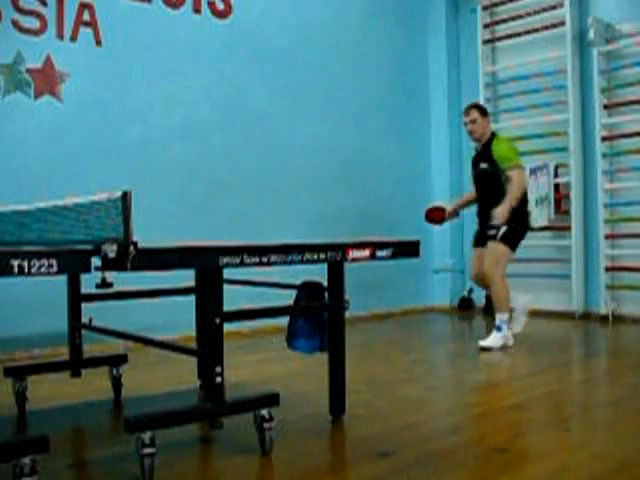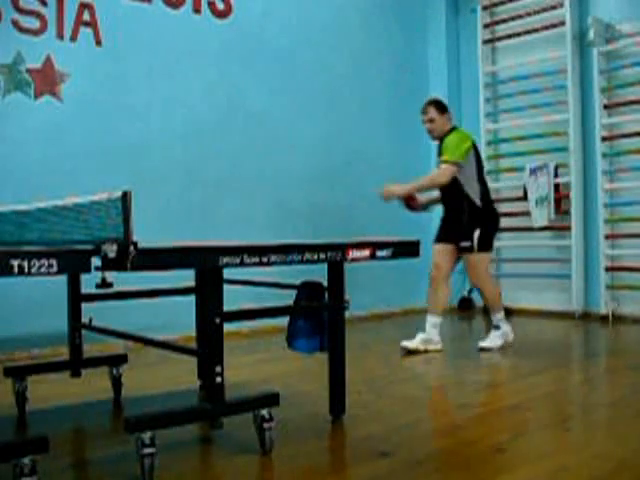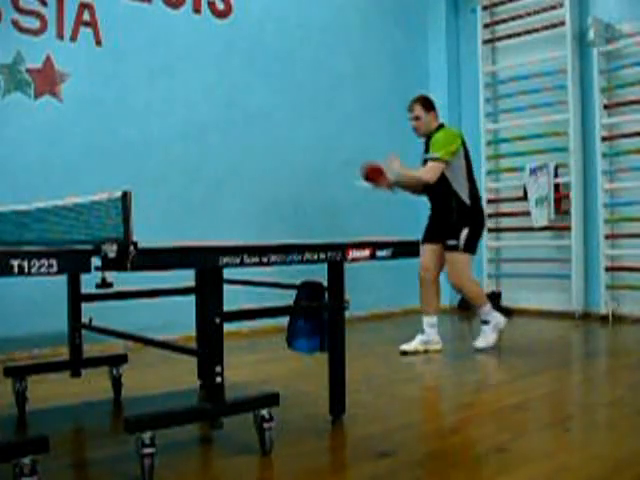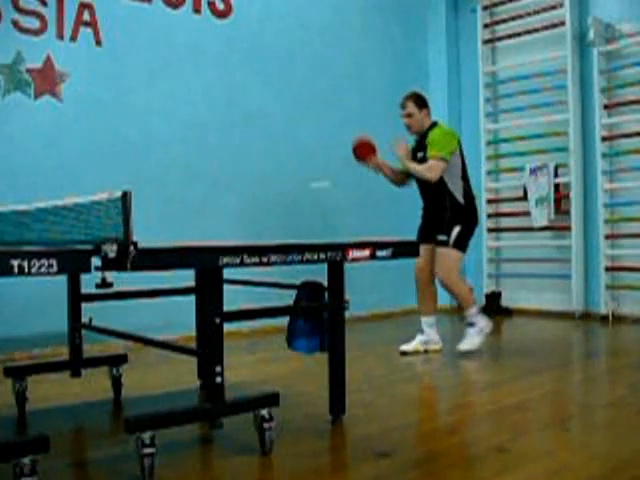
dt=0.5s
person 1, frame 1
left shoulder: (502, 146)
right shoulder: (477, 154)
left elbow: (519, 180)
left wrist: (506, 207)
right wrist: (456, 206)
left hip: (509, 219)
right hip: (487, 221)
left knee: (491, 270)
right knee: (478, 274)
left ankle: (503, 329)
right ankle: (516, 303)
person 1, frame 2
left shoulder: (457, 139)
right shoulder: (447, 144)
left elbow: (443, 176)
left wrist: (406, 189)
right wrist: (430, 202)
left hip: (476, 218)
right hip: (454, 218)
left knee: (479, 277)
right knee: (437, 272)
left ankle: (501, 328)
right ankle: (431, 335)
person 1, frame 3
left shoulder: (446, 137)
right shoulder: (432, 142)
left elbow: (429, 176)
right elbow: (426, 186)
left wrist: (400, 170)
right wrist: (396, 183)
left hip: (463, 217)
right hip: (441, 217)
left knee: (458, 278)
right knee: (426, 272)
left ankle: (490, 319)
right ankle: (429, 335)
person 1, frame 4
left shoulder: (441, 135)
right shoulder: (419, 143)
left elbow: (432, 173)
right elbow: (402, 179)
left wrist: (406, 160)
right wrist: (381, 166)
left hip: (457, 215)
right hip: (433, 215)
left knee: (446, 275)
right knee: (422, 273)
left ankle: (477, 322)
right ankle: (429, 335)
